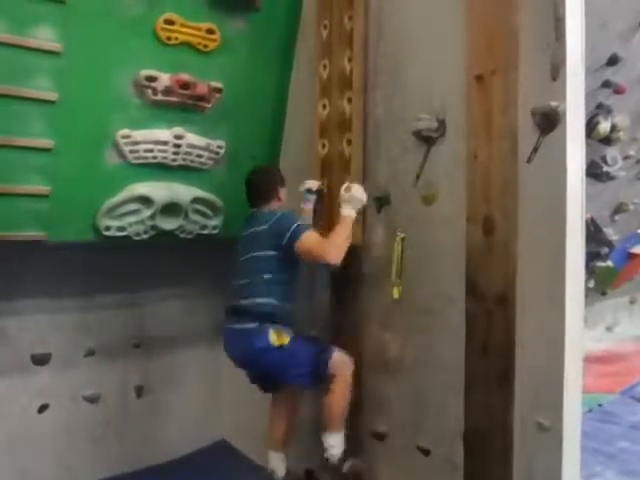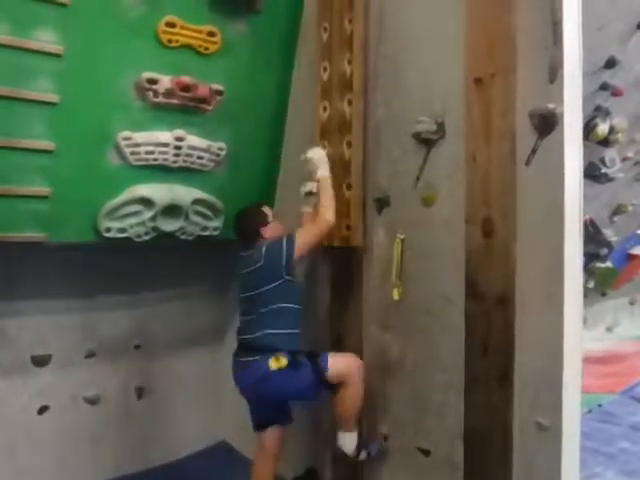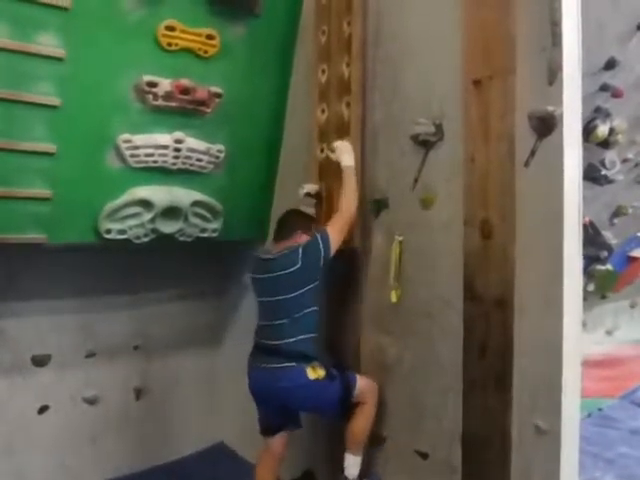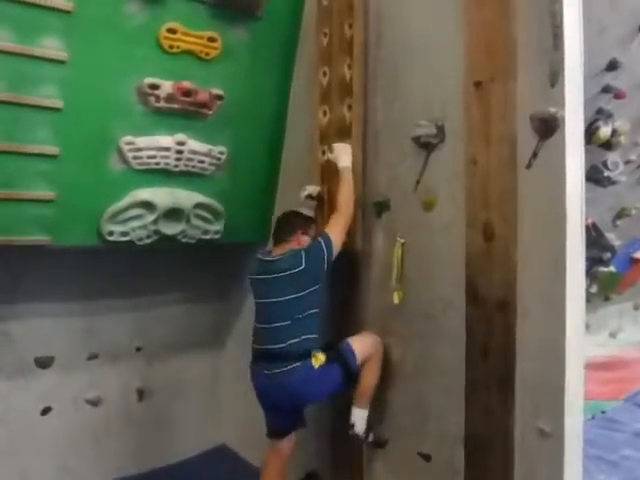
dt=0.7s
person 1, frame 1
left shoulder: (253, 225)
right shoulder: (281, 220)
left elbow: (303, 243)
right elbow: (331, 254)
left wrist: (309, 201)
right wrist: (349, 211)
left hip: (238, 333)
right hip: (260, 334)
left knee: (287, 394)
right knee: (342, 367)
right ankle: (334, 454)
person 1, frame 2
left shoulder: (255, 260)
right shoulder: (270, 254)
left elbow: (305, 236)
right elbow: (326, 221)
left wrist: (308, 205)
right wrist: (322, 171)
left hip: (250, 368)
right hip: (269, 366)
left knee: (270, 446)
right knee: (350, 367)
right ankle: (348, 445)
person 1, frame 3
left shoulder: (260, 264)
right shoulder: (304, 259)
right elbow: (346, 214)
left wrist: (304, 207)
right wrist: (347, 161)
left hip: (261, 373)
right hip: (293, 375)
left knee: (273, 447)
right knee: (368, 391)
person 1, frame 4
left shoulder: (261, 267)
right shoulder: (307, 261)
right elbow: (343, 215)
left wrist: (304, 208)
right wrist: (344, 163)
left hip: (264, 377)
right hip: (299, 375)
left knee: (280, 448)
right knee: (372, 343)
right ankle: (360, 423)
